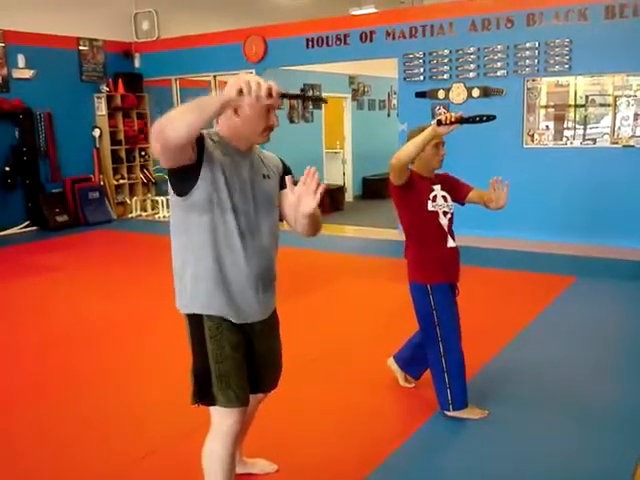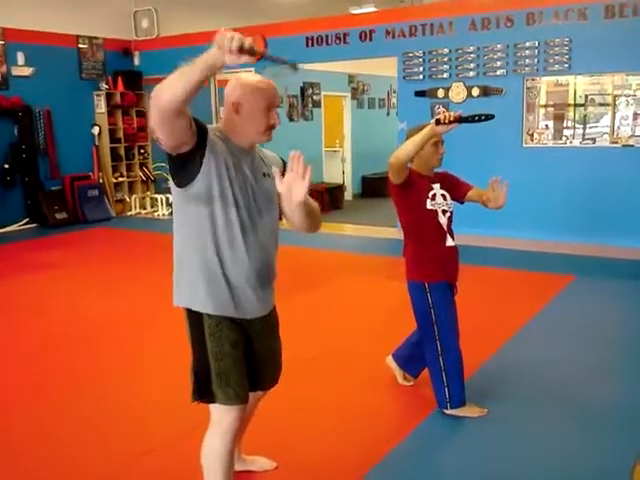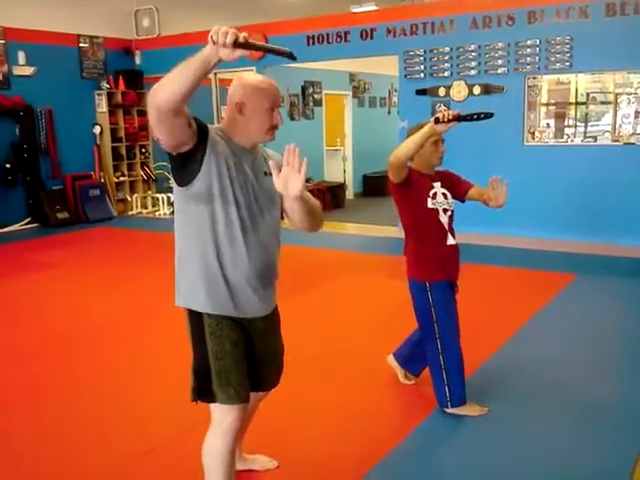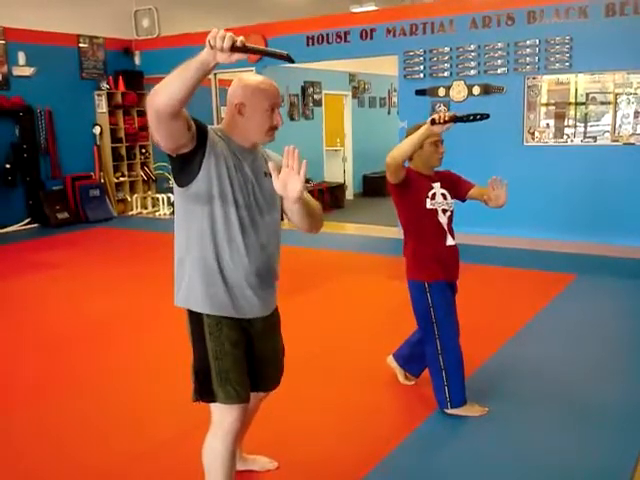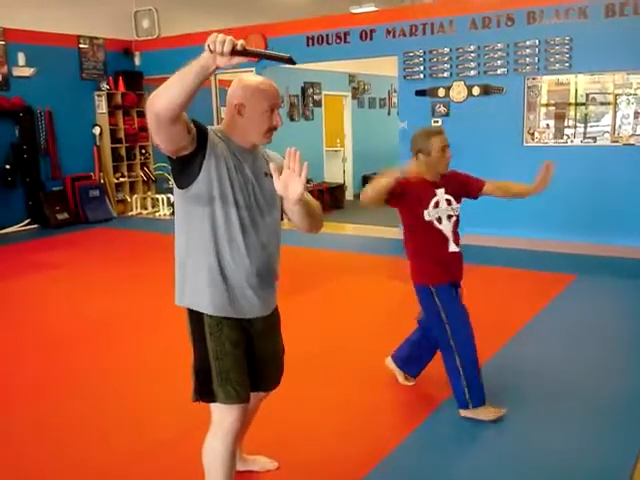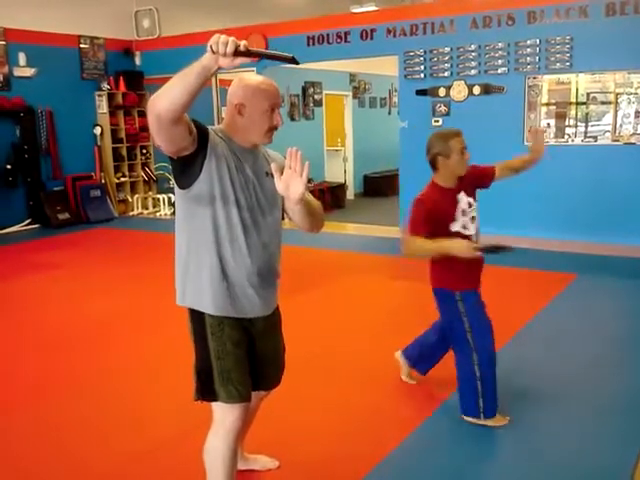
dt=0.2s
person 1, frame 1
left shoulder: (272, 165)
right shoulder: (197, 153)
left elbow: (307, 229)
right elbow: (164, 134)
left wrist: (305, 210)
right wrist: (229, 92)
left hip: (260, 305)
right hip: (214, 308)
left knee: (254, 394)
right knee: (227, 414)
person 1, frame 2
left shoulder: (270, 162)
right shoulder: (196, 147)
left elbow: (309, 225)
right elbow: (163, 103)
left wrist: (298, 200)
right wrist: (218, 57)
left hip: (259, 302)
right hip: (213, 306)
left knee: (254, 391)
right knee: (226, 412)
person 1, frame 3
left shoulder: (273, 162)
right shoulder: (198, 146)
left elbow: (312, 223)
right elbow: (161, 102)
left wrist: (295, 196)
right wrist: (212, 54)
left hip: (261, 302)
right hip: (215, 306)
left knee: (256, 390)
right knee: (227, 412)
person 1, frame 4
left shoulder: (274, 163)
right shoulder: (198, 147)
left elbow: (312, 224)
right elbow: (160, 106)
left wrist: (295, 198)
right wrist: (210, 57)
left hip: (261, 302)
right hip: (215, 306)
left knee: (257, 390)
right knee: (228, 412)
person 1, frame 5
left shoulder: (274, 162)
right shoulder: (198, 147)
left elbow: (312, 224)
right elbow: (159, 110)
left wrist: (296, 198)
right wrist: (210, 61)
left hip: (261, 302)
right hip: (216, 305)
left knee: (257, 389)
right knee: (229, 411)
person 1, frame 6
left shoulder: (274, 160)
right shoulder: (199, 147)
left elbow: (313, 223)
right elbow: (160, 111)
left wrist: (296, 198)
right wrist: (212, 62)
left hip: (262, 301)
right hip: (217, 305)
left knee: (257, 390)
right knee: (229, 411)
person 2, frame 1
left shoulder: (445, 181)
right shoulder: (405, 183)
left elbow: (476, 195)
right elbow: (397, 162)
left wrist: (494, 200)
right wrist: (435, 129)
left hip: (445, 272)
right hip: (426, 275)
left knee: (436, 330)
right knee: (445, 338)
left ankle: (403, 362)
right ankle: (455, 404)
person 2, frame 2
left shoulder: (444, 180)
right shoulder: (404, 181)
left elbow: (476, 193)
right elbow: (396, 161)
left wrist: (492, 199)
right wrist: (433, 127)
left hip: (444, 270)
right hip: (424, 274)
left knee: (435, 328)
right knee: (443, 337)
left ankle: (401, 360)
right ankle: (452, 402)
person 2, frame 3
left shoulder: (446, 178)
right shoulder: (405, 180)
left elbow: (477, 192)
right elbow: (395, 160)
left wrist: (493, 198)
right wrist: (432, 127)
left hip: (445, 269)
right hip: (425, 272)
left knee: (437, 327)
right knee: (443, 335)
left ankle: (403, 359)
right ankle: (453, 401)
person 2, frame 4
left shoulder: (445, 179)
right shoulder: (405, 180)
left elbow: (477, 192)
right elbow: (392, 163)
left wrist: (493, 197)
right wrist: (423, 129)
left hip: (446, 269)
right hip: (425, 272)
left knee: (434, 327)
right knee: (443, 335)
left ankle: (403, 360)
right ankle: (452, 401)
person 2, frame 5
left shoulder: (454, 180)
right shoulder: (406, 187)
left elbow: (494, 188)
right elbow: (367, 198)
left wrist: (531, 188)
right wrist: (398, 174)
left hip: (449, 273)
right hip: (430, 277)
left knee: (433, 325)
right knee: (457, 336)
left ankle: (401, 362)
right ankle: (472, 404)
person 2, frame 6
left shoulder: (467, 178)
right shoulder: (428, 200)
left elbow: (505, 169)
right elbow: (410, 246)
left wrist: (531, 158)
right wrist: (445, 245)
left hip: (463, 279)
right hip: (453, 284)
left knee: (451, 326)
right knee: (477, 344)
left ankle: (411, 357)
right ankle: (479, 411)
